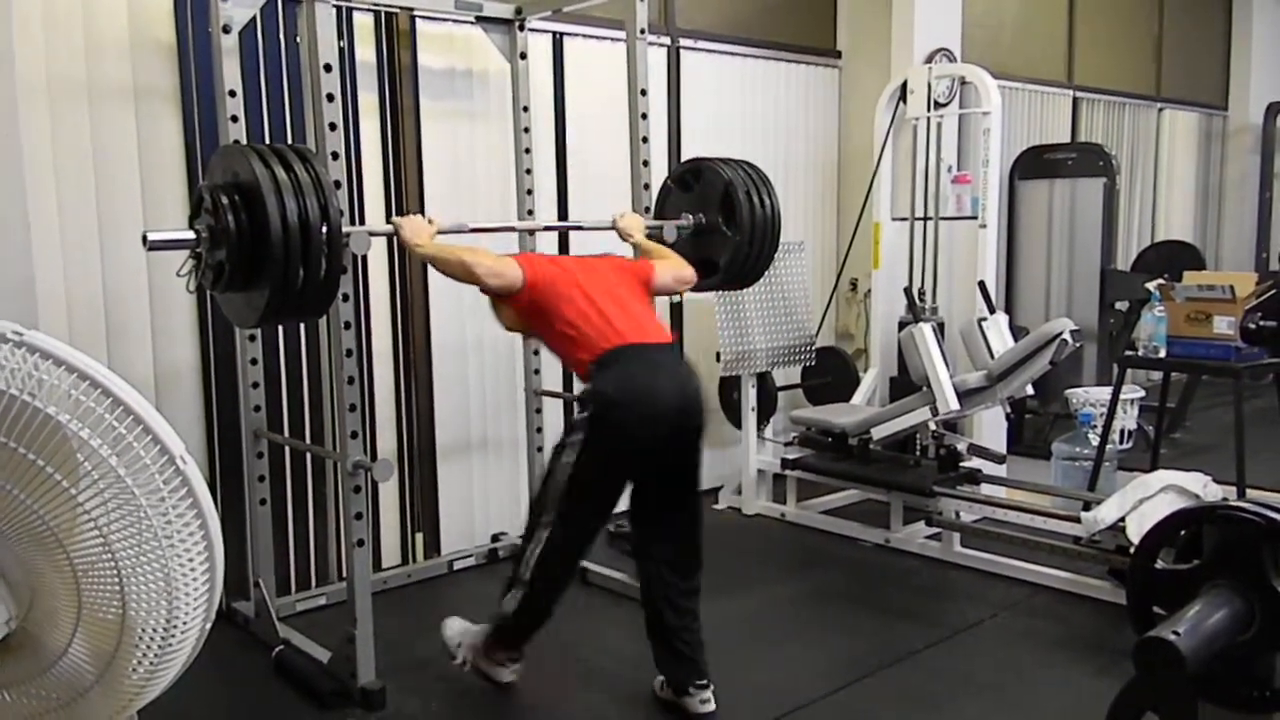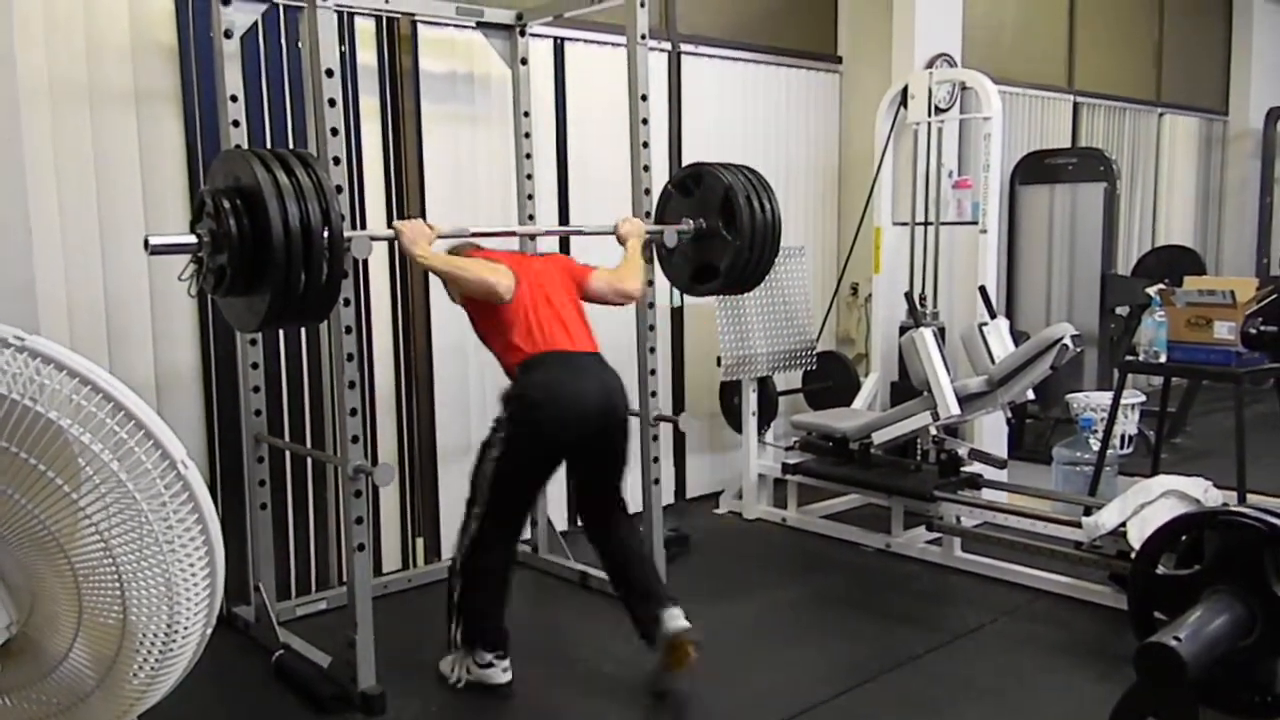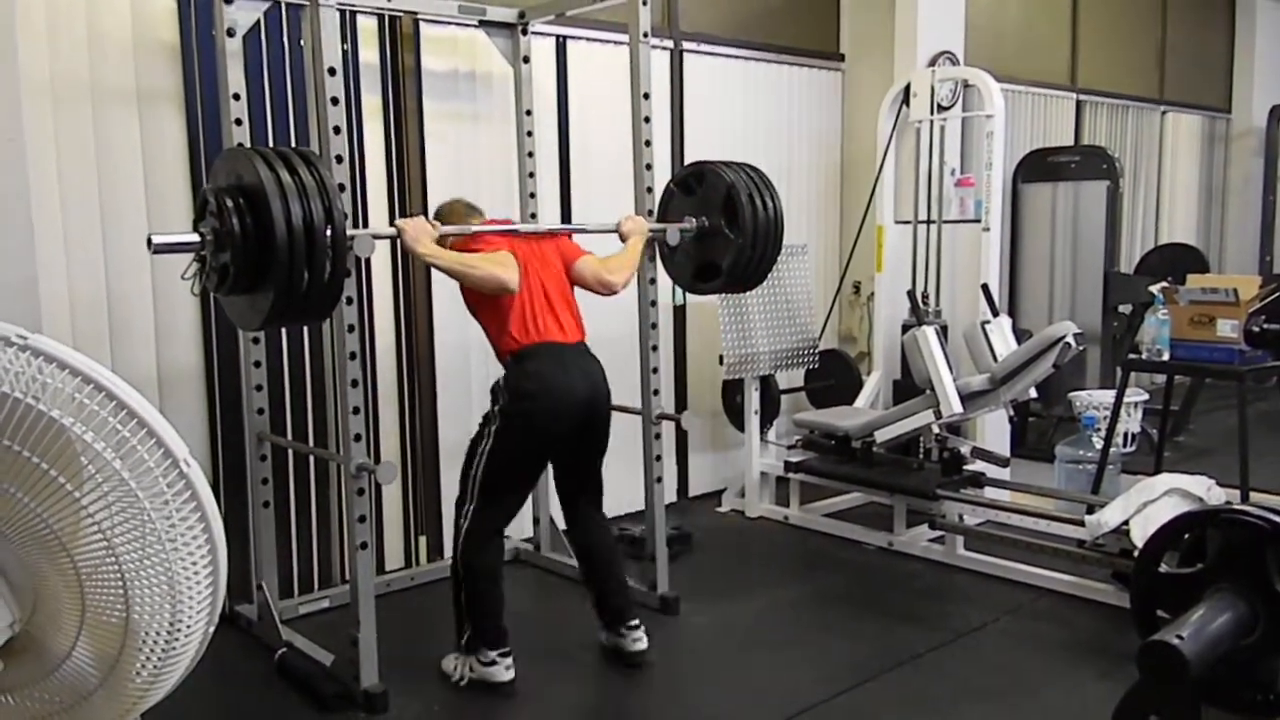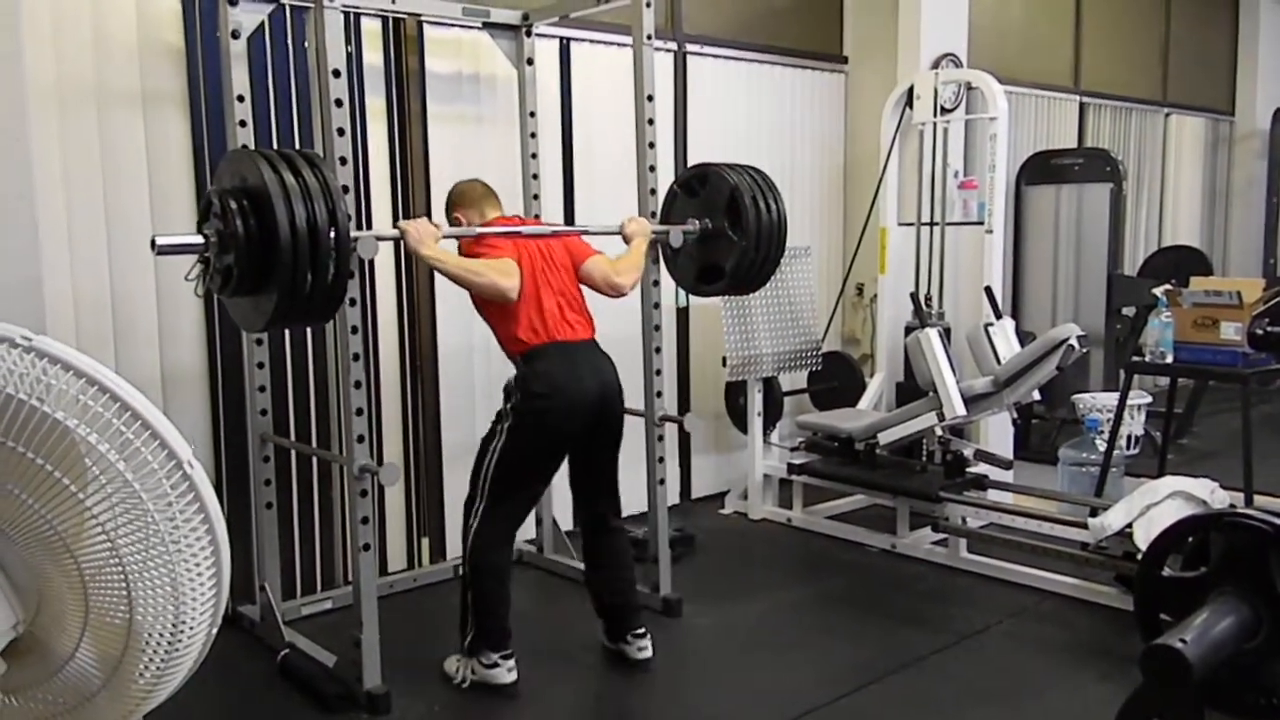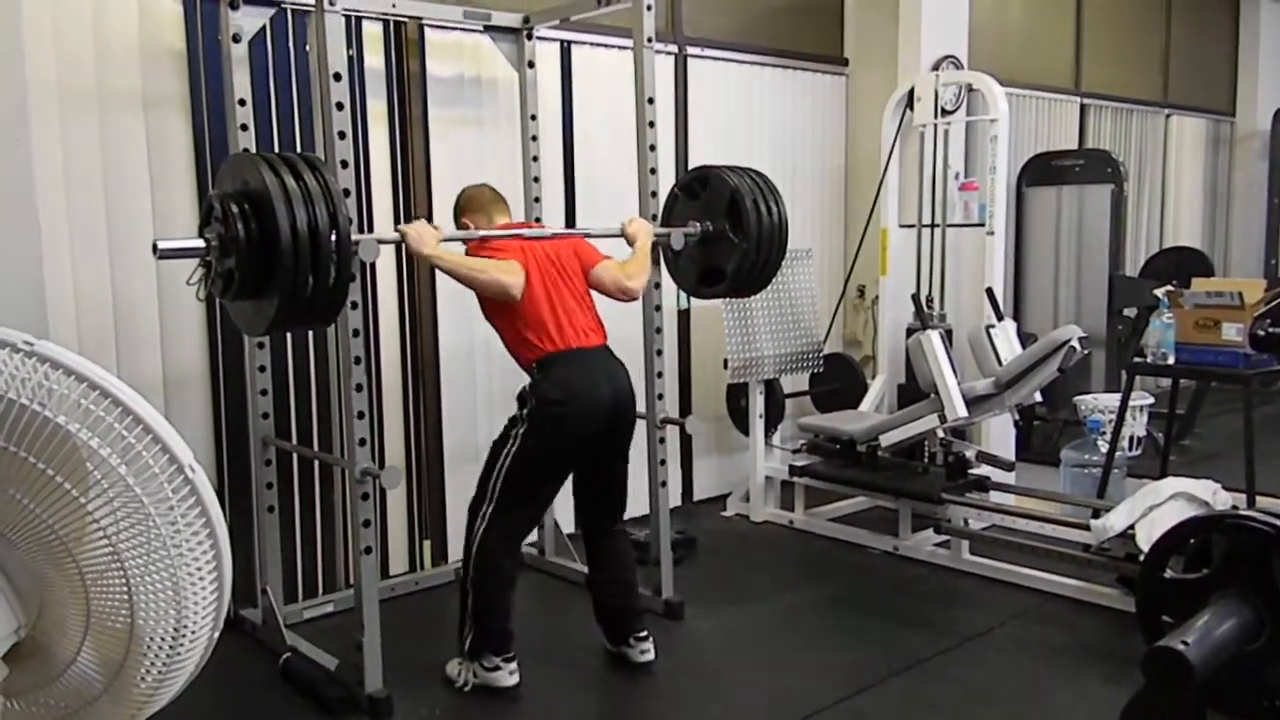
dt=0.2s
person 1, frame 1
left shoulder: (528, 278)
right shoulder: (607, 265)
left elbow: (487, 272)
right elbow: (684, 275)
left wrist: (419, 241)
right wrist: (639, 236)
left hip: (624, 392)
right hip: (681, 384)
left knee: (560, 528)
right knee: (671, 541)
left ankle: (498, 650)
person 1, frame 2
left shoulder: (479, 273)
right shoulder: (554, 263)
left elbow: (500, 285)
right elbow: (627, 289)
left wrist: (421, 252)
right wrist: (633, 241)
left hip: (546, 395)
right hip: (603, 386)
left knee: (491, 523)
right knee: (606, 515)
left ankle: (483, 654)
right ankle: (662, 616)
person 1, frame 3
left shoulder: (469, 246)
right shoulder: (550, 240)
left elbow: (504, 278)
right elbow: (611, 279)
left wrist: (426, 249)
right wrist: (635, 238)
left hip: (538, 384)
right hip: (590, 376)
left knee: (480, 515)
right knee: (584, 505)
left ankle: (487, 653)
right ankle: (625, 625)
person 1, frame 4
left shoulder: (481, 243)
right shoulder: (558, 236)
left elbow: (505, 287)
right elbow: (619, 281)
left wrist: (428, 249)
right wrist: (639, 239)
left hip: (549, 383)
right hip: (601, 374)
left knee: (490, 517)
right knee: (601, 511)
left ankle: (491, 654)
right ankle: (628, 631)
person 1, frame 5
left shoulder: (488, 248)
right shoulder: (567, 240)
left elbow: (509, 284)
right elbow: (630, 285)
left wrist: (429, 250)
right wrist: (643, 239)
left hip: (564, 390)
right hip: (614, 381)
left knee: (495, 521)
right knee: (604, 517)
left ankle: (492, 657)
right ankle: (631, 634)
